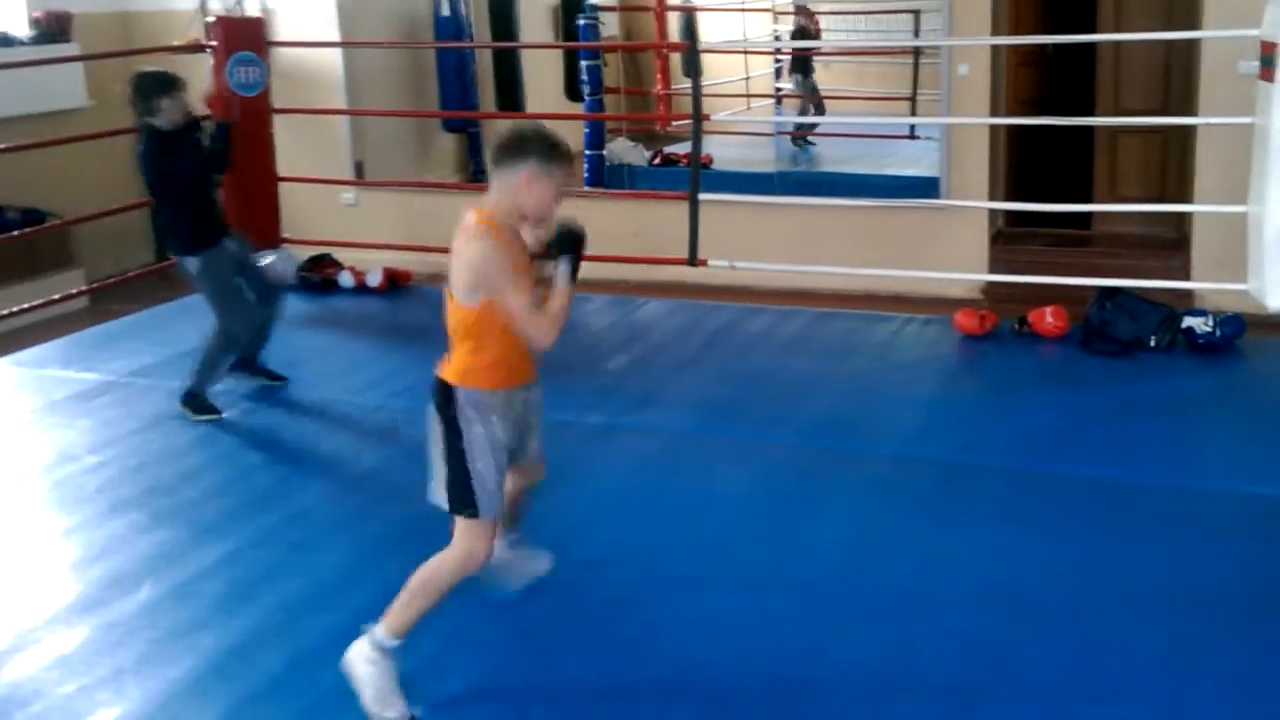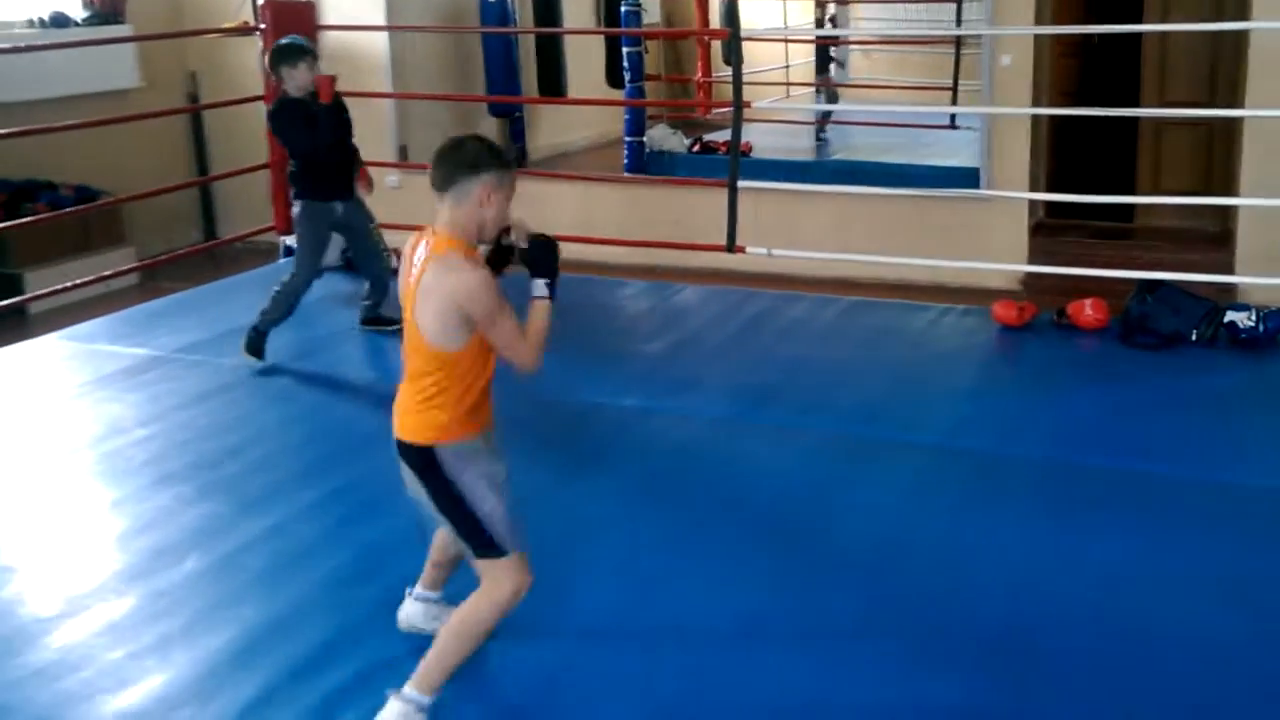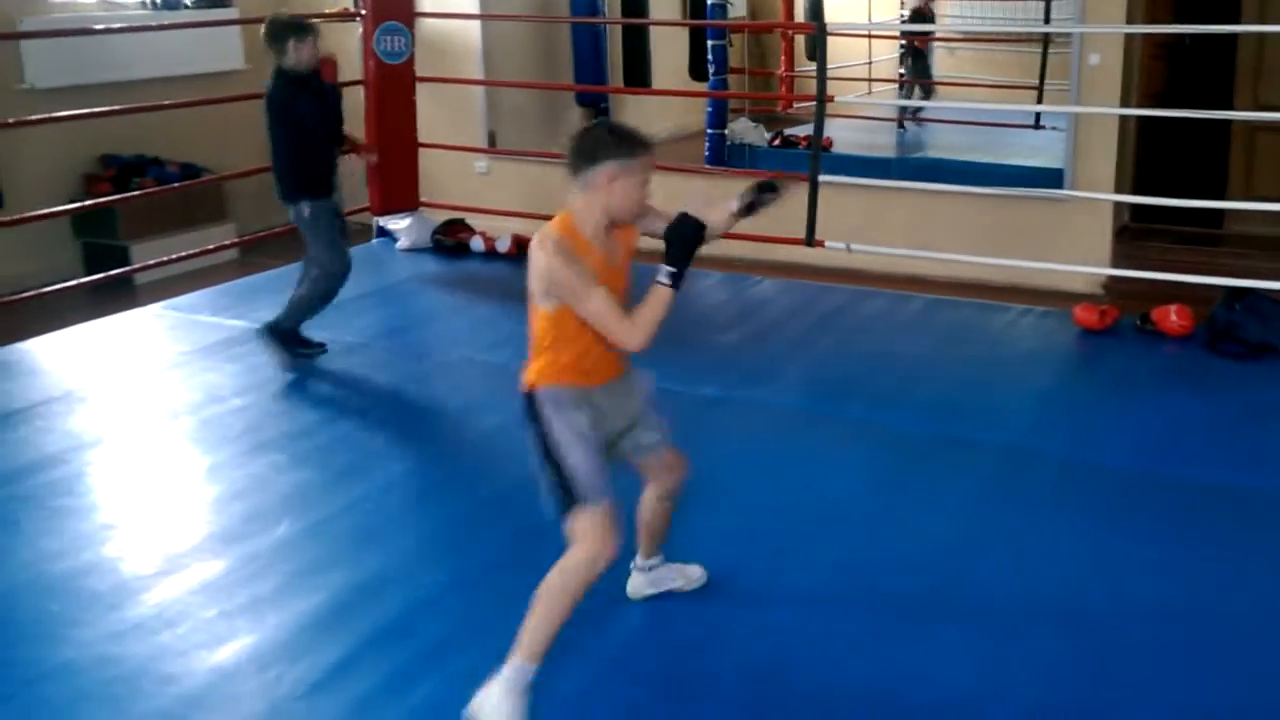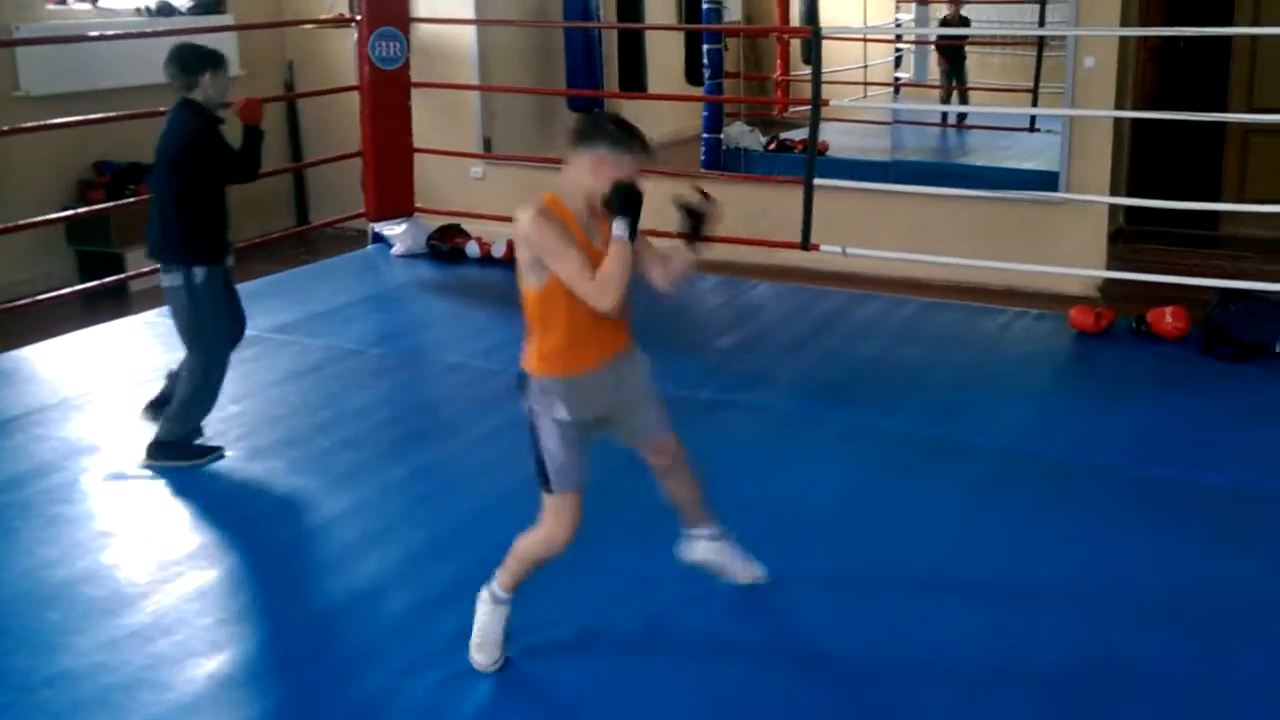
dt=0.7s
person 1, frame 1
left shoulder: (503, 230)
right shoulder: (484, 244)
right elbow: (542, 334)
left wrist: (543, 255)
right wrist: (562, 265)
left hip: (512, 389)
right hip: (473, 399)
left knee: (527, 474)
right knee: (471, 550)
left ankle: (502, 541)
right ankle: (372, 652)
person 1, frame 2
left shoulder: (423, 247)
right shoulder: (463, 280)
right elbow: (527, 358)
left wrist: (490, 263)
right wrist: (543, 282)
left hip: (419, 426)
right hip: (443, 443)
left knee: (468, 519)
right knee: (507, 581)
left ankle: (424, 602)
person 1, frame 3
left shoulder: (626, 220)
right shoulder: (554, 253)
left elbow: (704, 223)
right elbow: (631, 335)
left wrist: (748, 200)
right wrist: (673, 267)
left hip: (612, 387)
right hip: (562, 400)
left knee: (670, 470)
right knee: (595, 546)
left ankle: (647, 570)
person 1, frame 4
left shoulder: (611, 208)
right shoulder: (537, 222)
left elbow: (663, 276)
right elbow: (603, 298)
left wrist: (696, 247)
right wrist: (622, 222)
left hip: (617, 368)
right hip: (558, 387)
left knee: (673, 460)
right knee: (560, 531)
left ankle: (704, 538)
right ankle: (496, 596)
person 2, frame 1
left shoulder: (180, 131)
right shoulder: (156, 149)
right elbow: (217, 163)
right wrist: (222, 119)
left hip: (219, 234)
right hip: (196, 248)
left knee: (268, 292)
right knee: (232, 319)
left ankle: (246, 359)
right ankle: (194, 393)
person 2, frame 2
left shoulder: (327, 99)
right shoulder: (281, 114)
right elbow: (318, 147)
left wrist: (357, 167)
right wrist: (325, 104)
left hip: (345, 197)
right hip: (312, 202)
left knee: (377, 261)
right knee: (304, 273)
left ankle: (371, 313)
right ankle: (260, 329)
person 2, frame 3
left shoulder: (302, 83)
right shoulder: (286, 91)
right elbow: (328, 126)
left wrist: (346, 140)
right wrist: (330, 85)
left hip: (318, 186)
right hip: (305, 193)
left knee: (325, 261)
right knee: (334, 265)
left ankle: (293, 328)
right ankle: (282, 326)
person 2, frame 4
left shoulder: (188, 120)
right shoulder: (196, 128)
right elbow: (243, 171)
right wrist: (252, 127)
left hip: (193, 248)
right hip: (190, 254)
left knee: (228, 328)
right knee: (208, 346)
left ankle: (169, 401)
right ankle: (168, 440)
